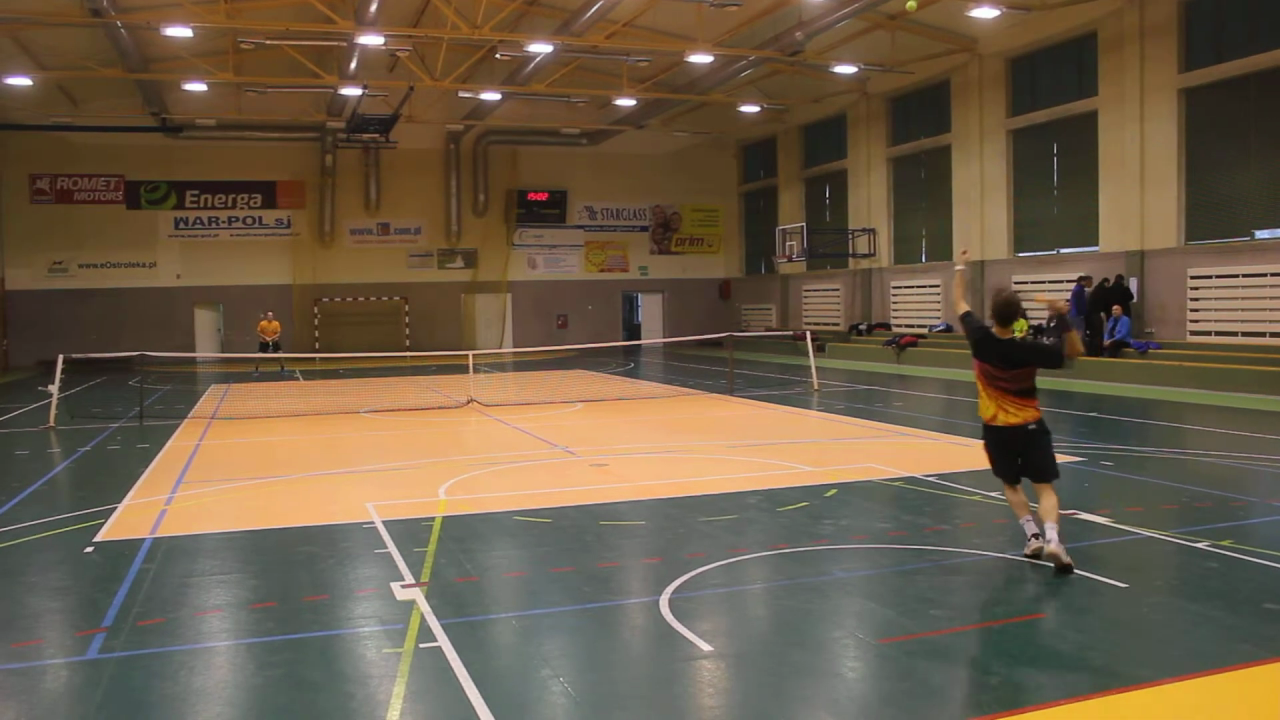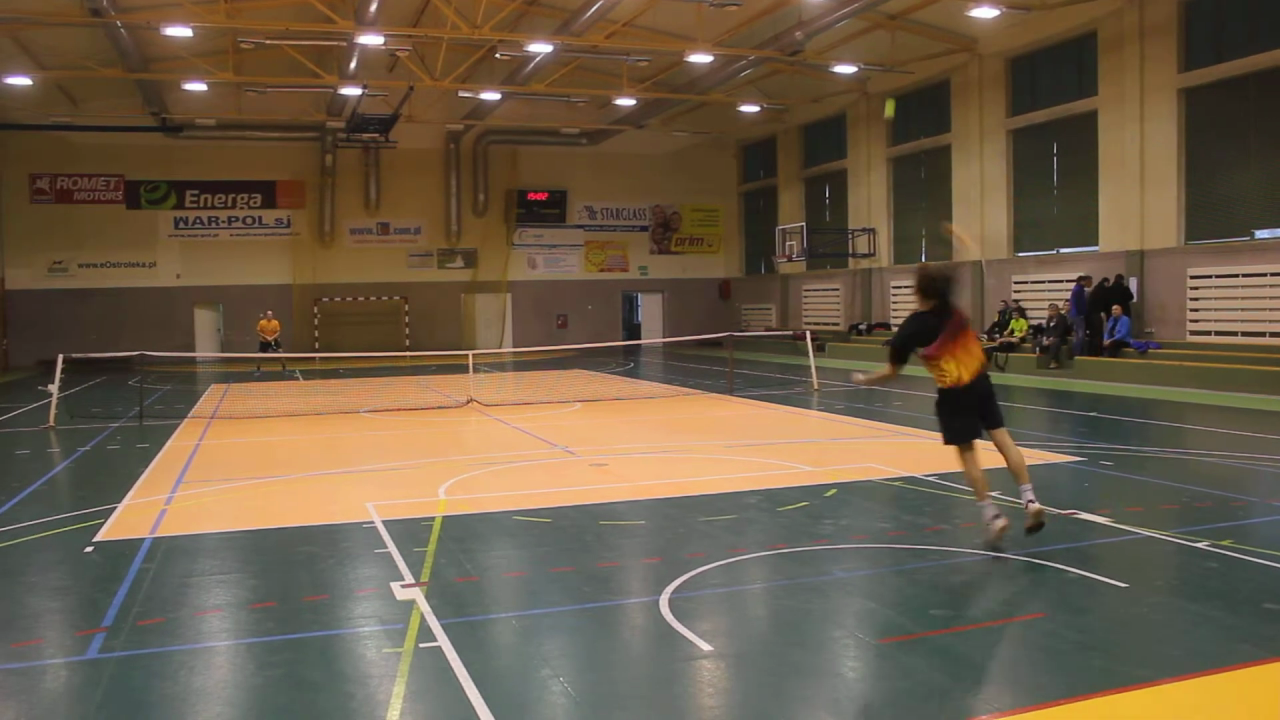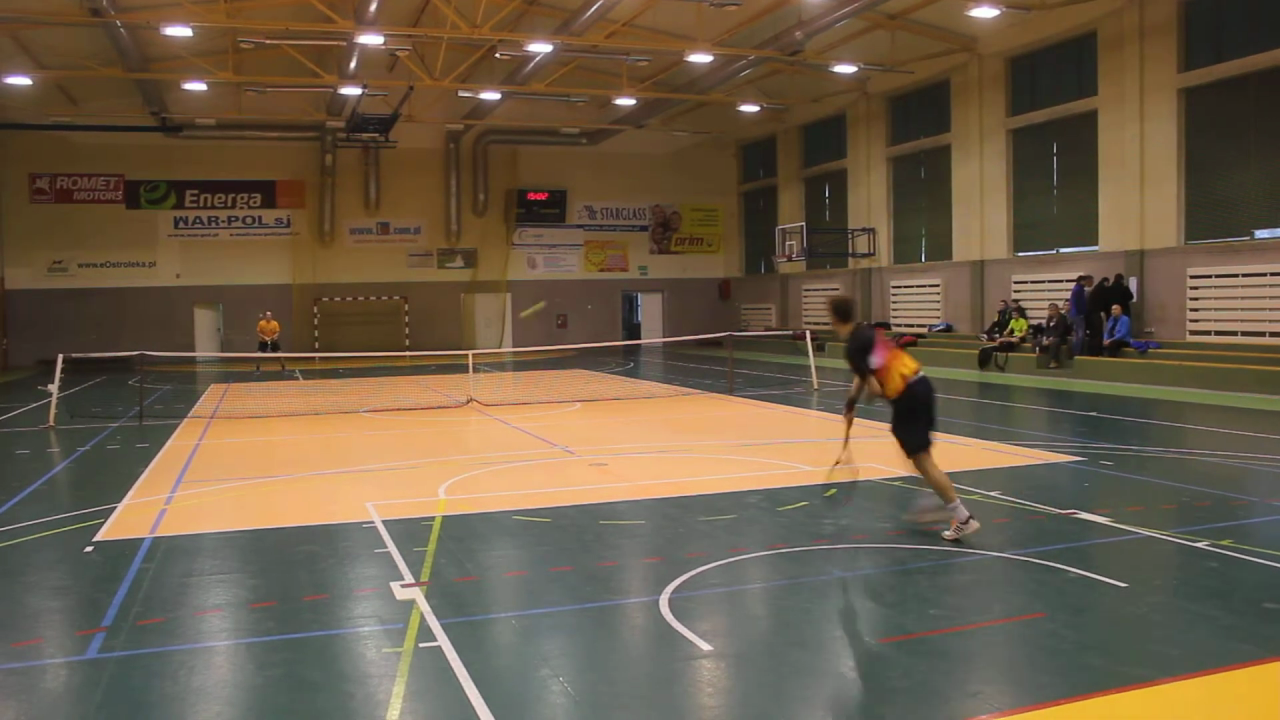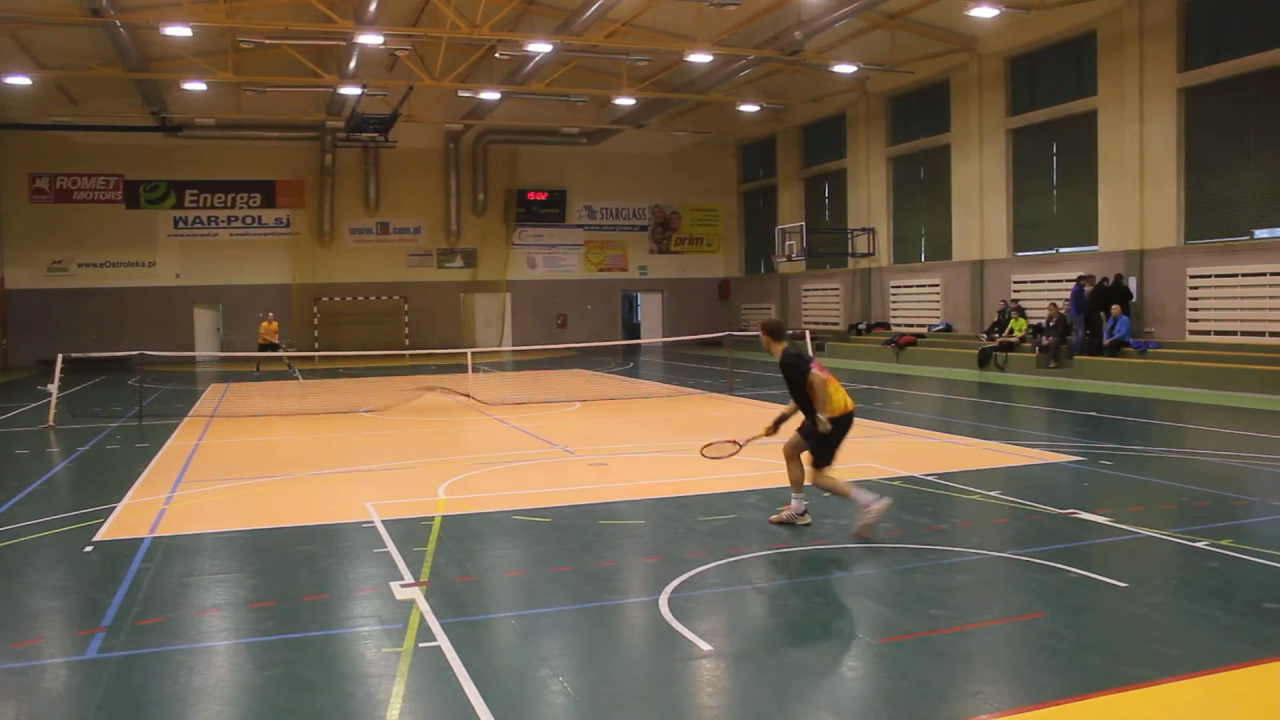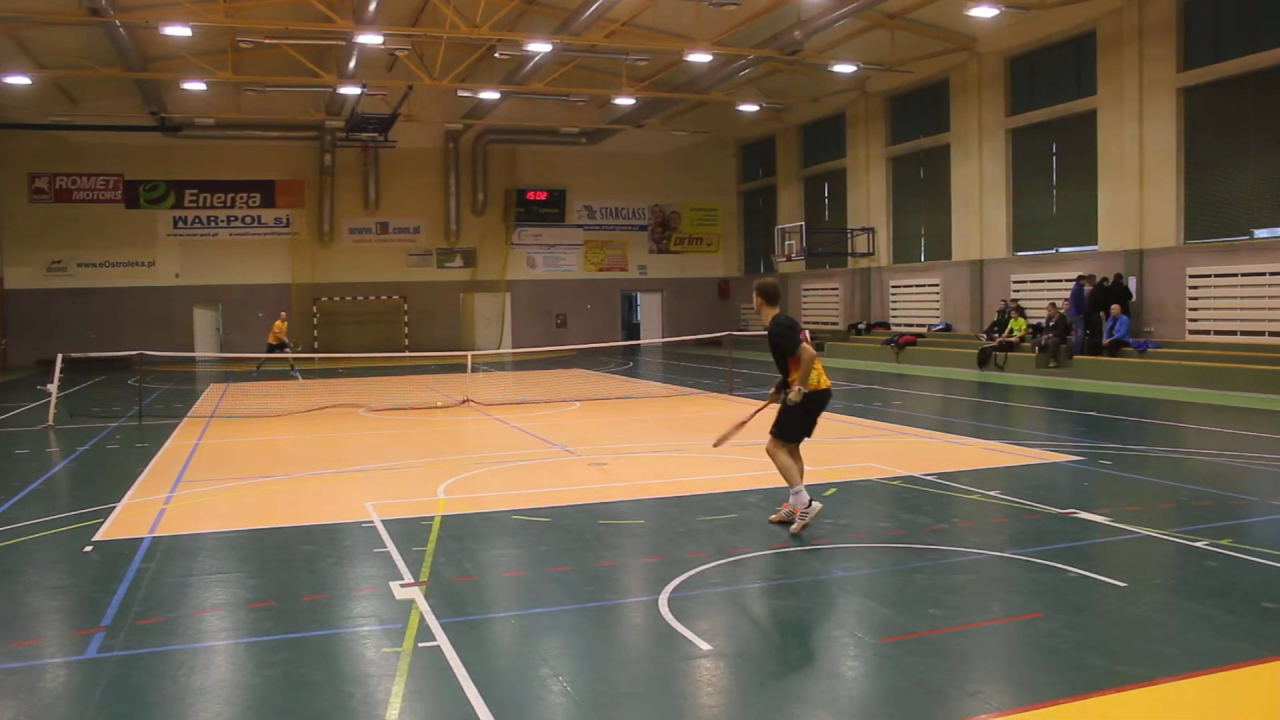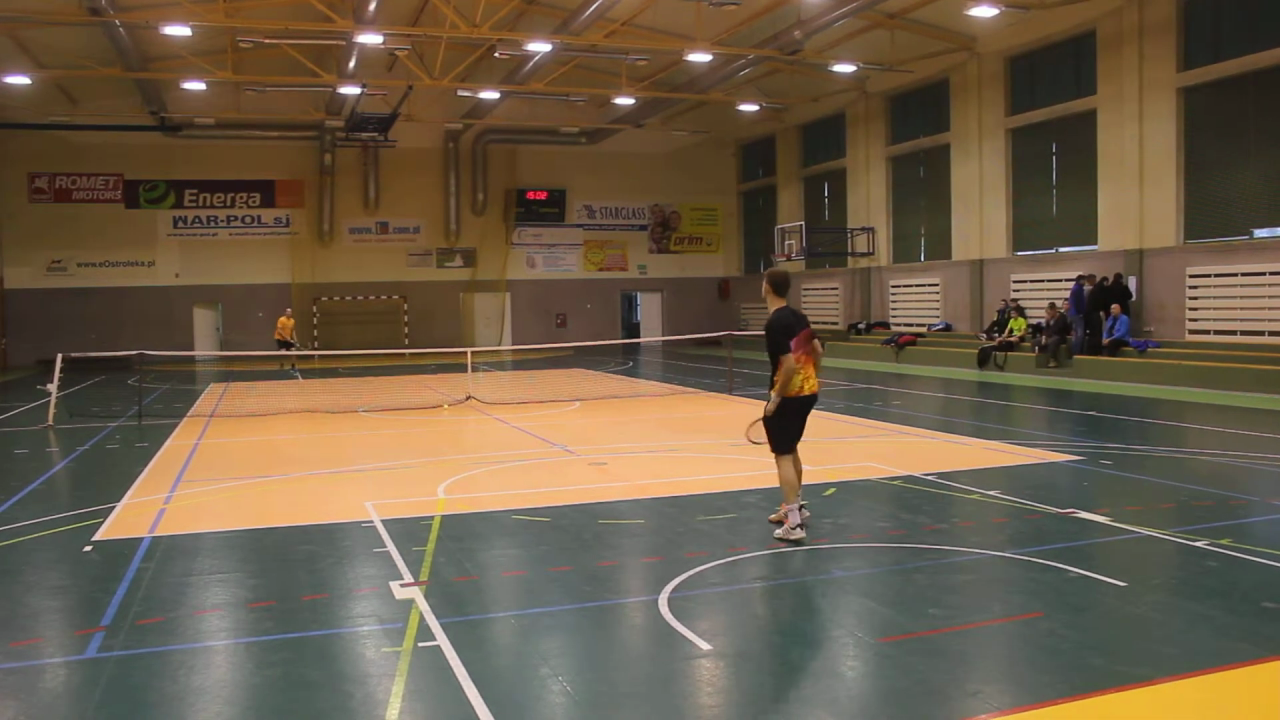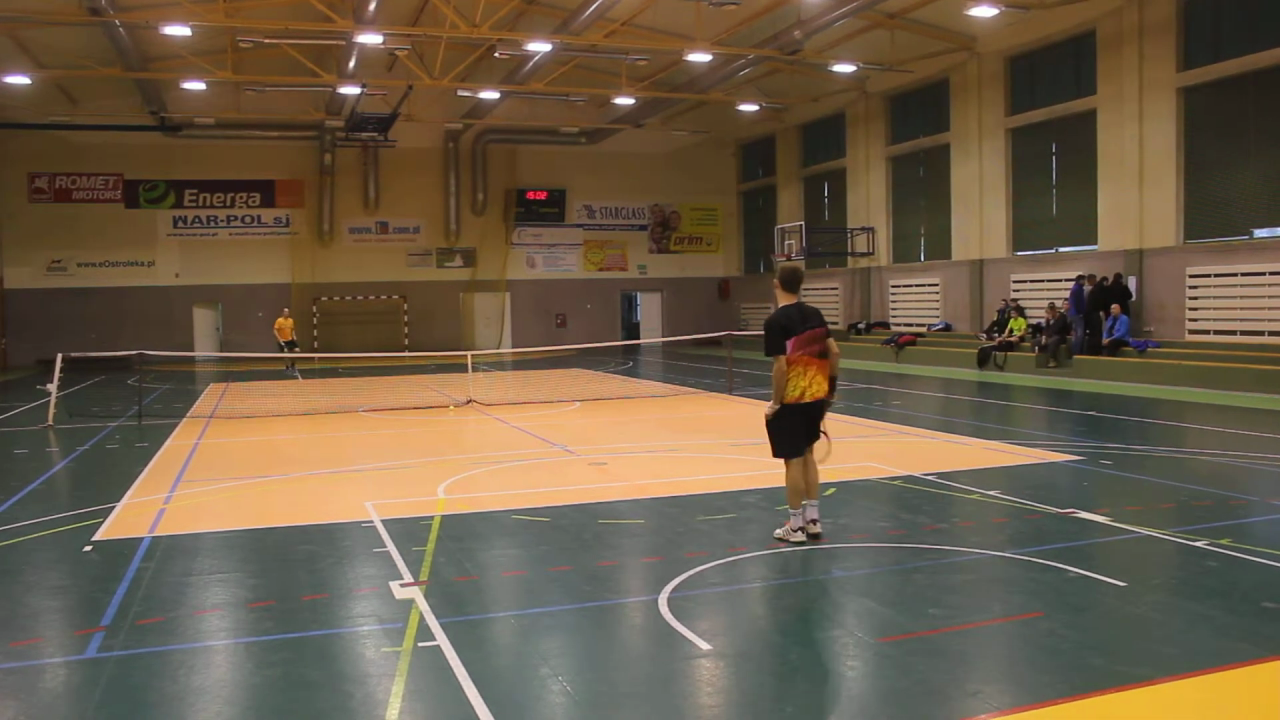
dt=0.3s
person 1, frame 1
left shoulder: (979, 339)
right shoulder: (1031, 351)
left elbow: (960, 302)
right elbow: (1075, 352)
left wrist: (960, 268)
right wrist: (1061, 320)
left hip: (996, 429)
right hip: (1030, 425)
left knee: (1010, 485)
right knee: (1045, 488)
left ankle: (1033, 536)
right ankle: (1052, 539)
person 1, frame 2
left shoulder: (909, 331)
right shoulder: (946, 307)
left elbow: (891, 373)
left wrist: (865, 380)
left hip: (953, 393)
right hip: (980, 382)
left knee: (967, 454)
right knee: (1003, 440)
left ankle: (993, 516)
right ankle: (1029, 501)
person 1, frame 3
left shoulder: (854, 347)
right shoulder: (865, 332)
left elbow: (874, 388)
left wrist: (857, 399)
right wrist: (852, 397)
left hip: (907, 396)
right hip: (919, 385)
left knee: (922, 462)
left ankle: (963, 519)
right ankle: (941, 500)
person 1, frame 4
left shoulder: (790, 360)
right shoulder: (793, 357)
left elbow: (820, 380)
left wrist: (822, 417)
right wrist: (780, 419)
left hip: (835, 415)
right hip: (830, 414)
left knee: (820, 478)
right knee: (790, 450)
left ankle: (870, 503)
right ankle: (798, 509)
person 1, frame 5
left shoulder: (777, 328)
right shoulder: (785, 322)
left elbow: (809, 354)
left wrist: (800, 388)
right wrist: (780, 385)
left hip: (808, 393)
right hip: (818, 389)
left knee: (775, 448)
right knee: (790, 446)
left ankle: (805, 503)
right ankle: (795, 505)
person 1, frame 6
left shoulder: (775, 323)
right shoulder: (797, 316)
left elbow: (789, 365)
right elbow: (817, 351)
left wrist: (776, 398)
left hip: (790, 396)
right hip: (807, 391)
left knee: (783, 457)
right knee: (790, 450)
left ankle: (794, 524)
right ankle: (793, 507)
person 1, frame 7
left shoulder: (776, 321)
right shoulder: (814, 314)
left elbow: (781, 366)
right elbow: (834, 352)
left wrist: (775, 402)
right wrist: (832, 384)
left hip: (792, 400)
right hip: (818, 395)
left knee: (794, 462)
right knee: (807, 454)
left ankle: (795, 526)
right ankle: (812, 517)
